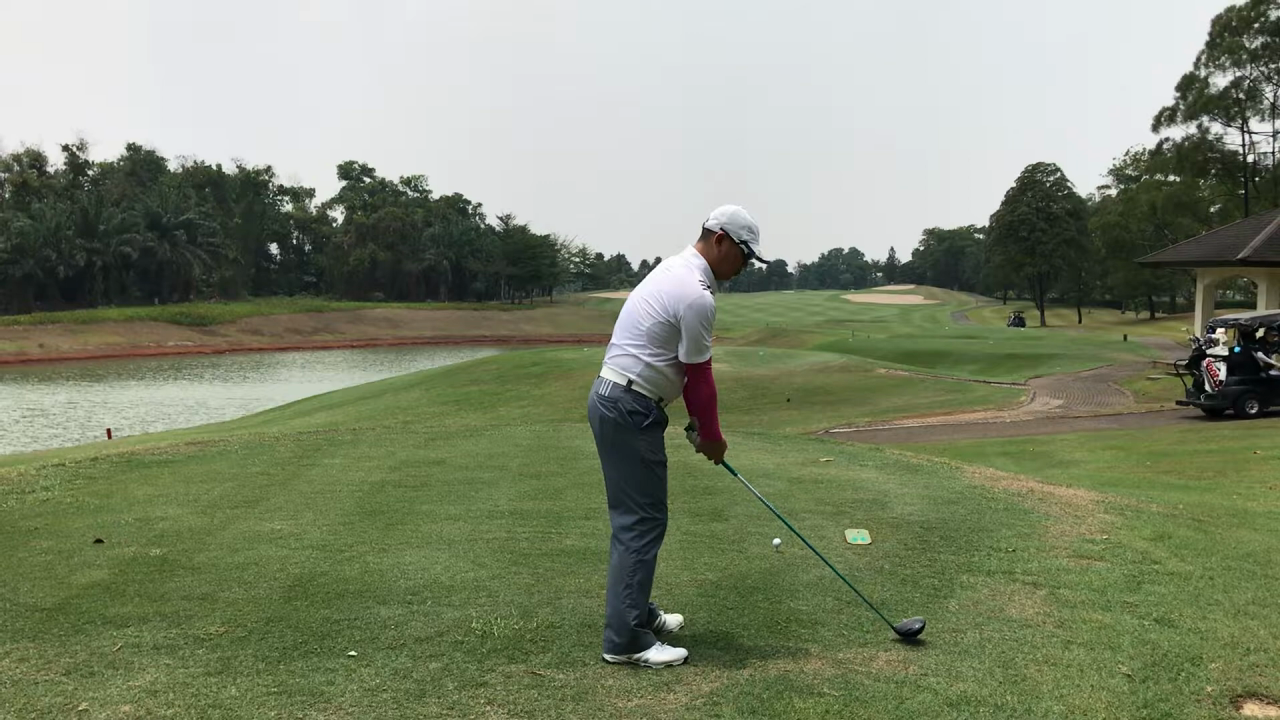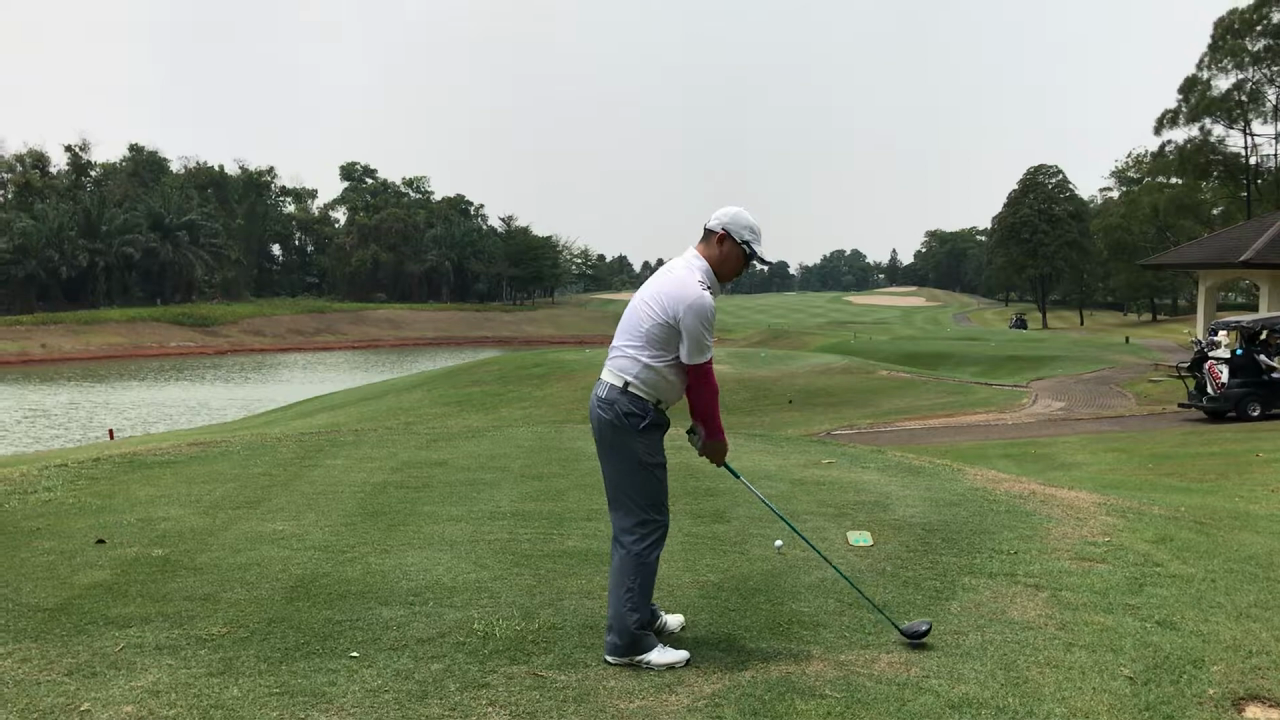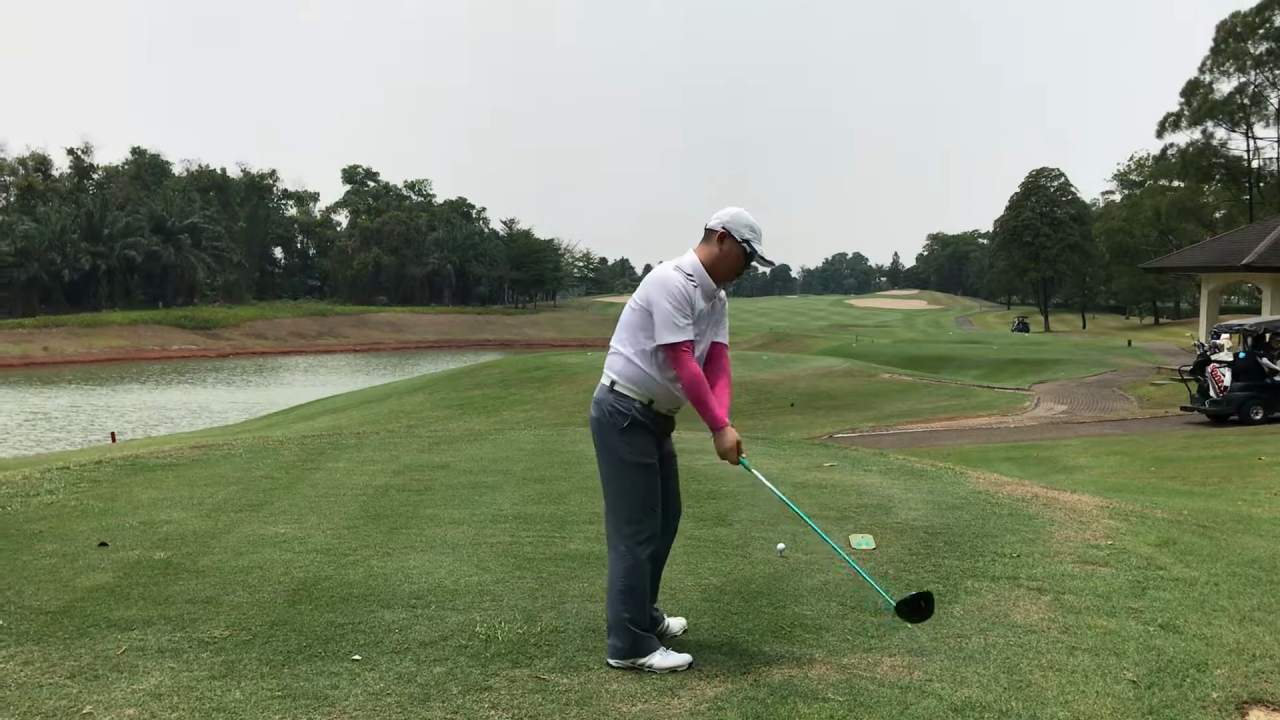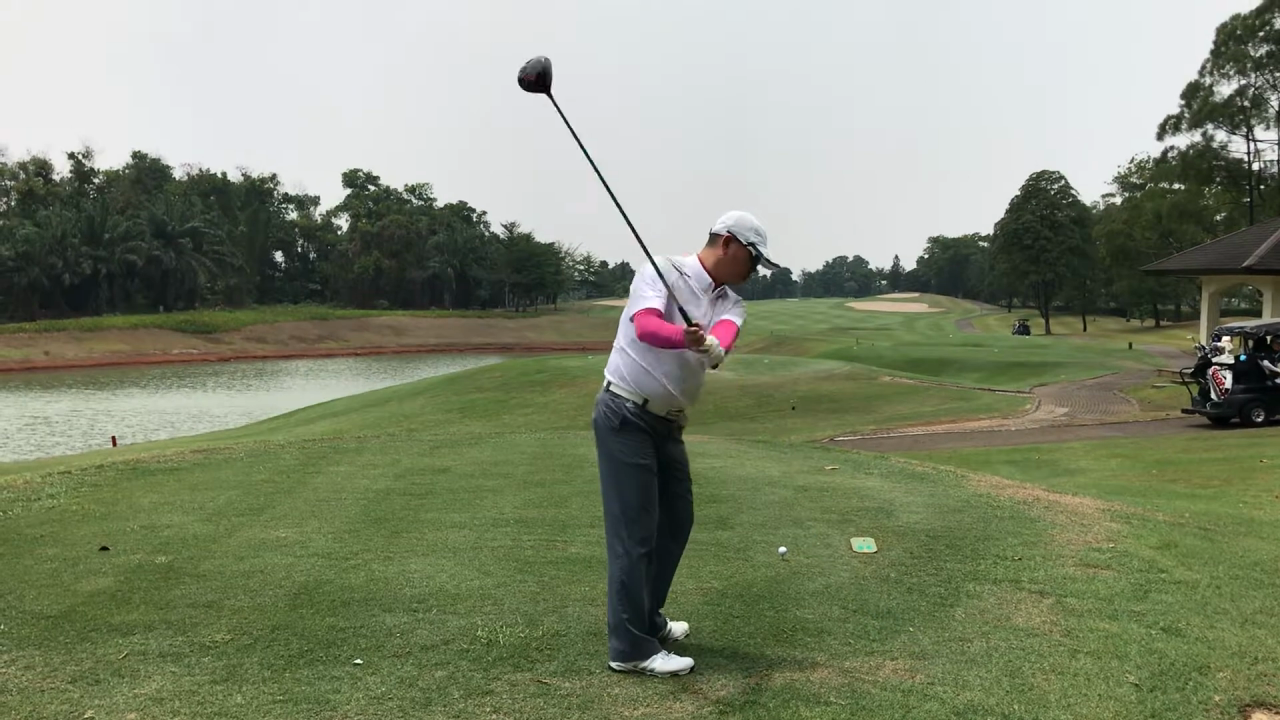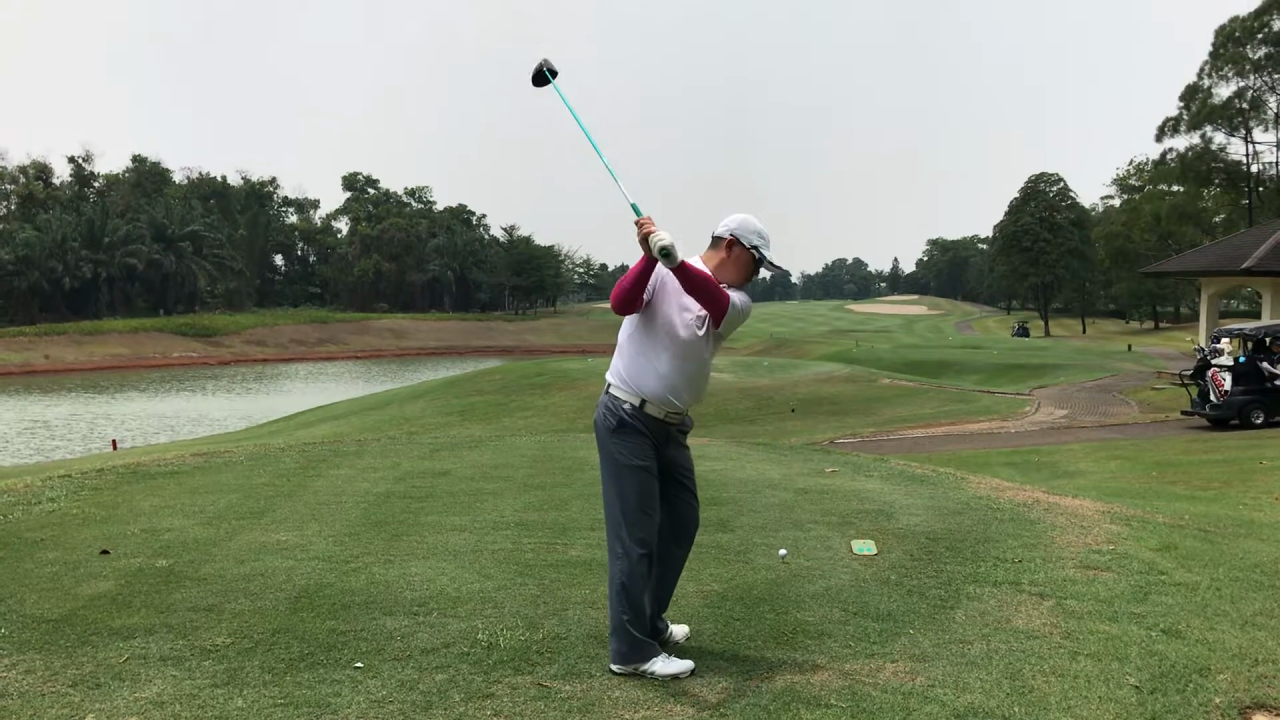
dt=0.2s
person 1, frame 1
left shoulder: (677, 268)
right shoulder: (696, 295)
right elbow: (700, 377)
left wrist: (697, 421)
right wrist: (712, 435)
left hip: (618, 400)
right hip: (630, 409)
left knee: (639, 514)
right knee: (641, 520)
left ankle: (636, 611)
right ankle: (625, 639)
person 1, frame 2
left shoulder: (682, 273)
right shoulder: (695, 297)
left elbow: (693, 370)
right elbow: (702, 378)
left wrist: (699, 423)
right wrist: (715, 436)
left hip: (622, 405)
right hip: (629, 412)
left knee: (643, 517)
right knee: (641, 523)
left ankle: (638, 612)
right ankle: (627, 641)
person 1, frame 3
left shoulder: (715, 297)
right shoulder: (673, 281)
left elbow: (718, 362)
right elbow: (683, 363)
left wrist: (722, 419)
right wrist: (719, 429)
left hip: (648, 416)
right hip: (624, 413)
left knee: (662, 518)
right knee: (636, 526)
left ankle: (641, 616)
right ankle: (629, 643)
person 1, frame 4
left shoulder: (732, 303)
right shoulder: (662, 271)
left elbow: (724, 339)
right elbow: (645, 327)
left wrist: (713, 346)
right wrist: (685, 338)
left hip: (666, 423)
right hip: (625, 416)
left knee: (674, 522)
right knee: (634, 530)
left ankle: (645, 620)
right ankle: (630, 646)
person 1, frame 5
left shoulder: (736, 301)
right shoulder: (654, 271)
left elbow: (711, 299)
right elbow: (621, 303)
left wrist: (673, 258)
right wrist: (651, 255)
left hip: (671, 426)
right hip: (626, 419)
left knee: (680, 525)
right knee: (634, 534)
left ankle: (648, 623)
right ankle: (631, 649)
